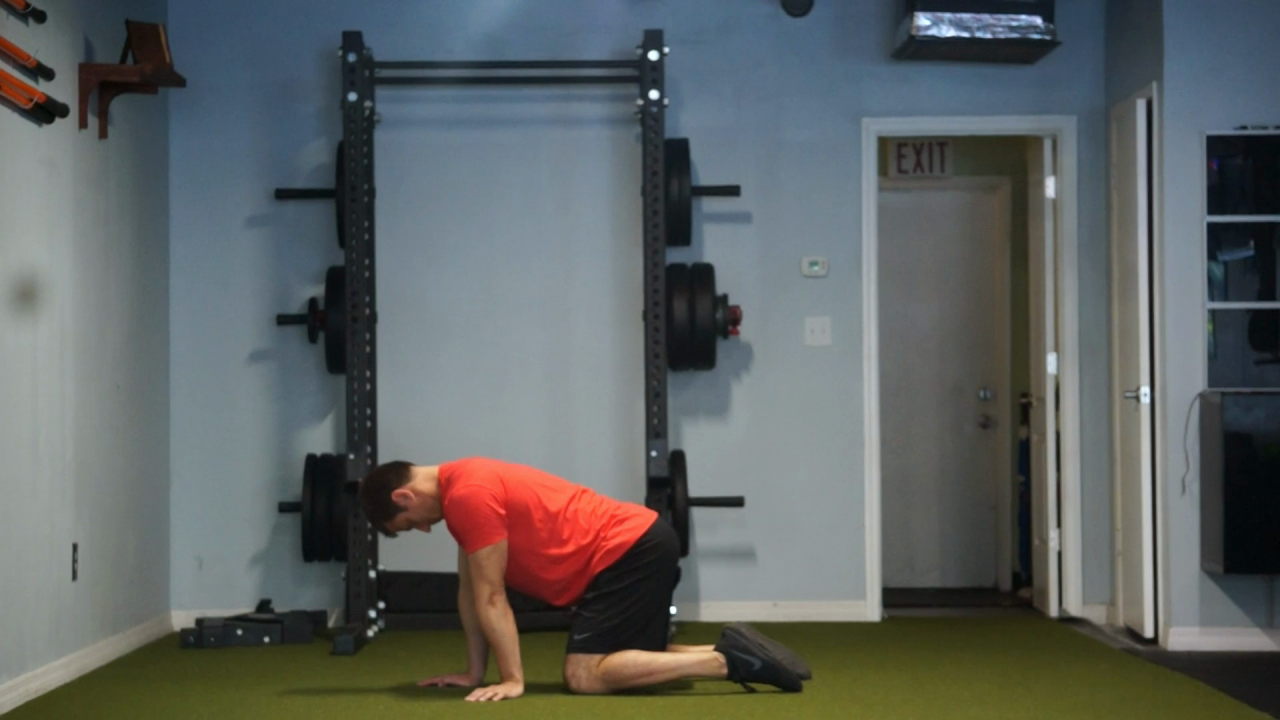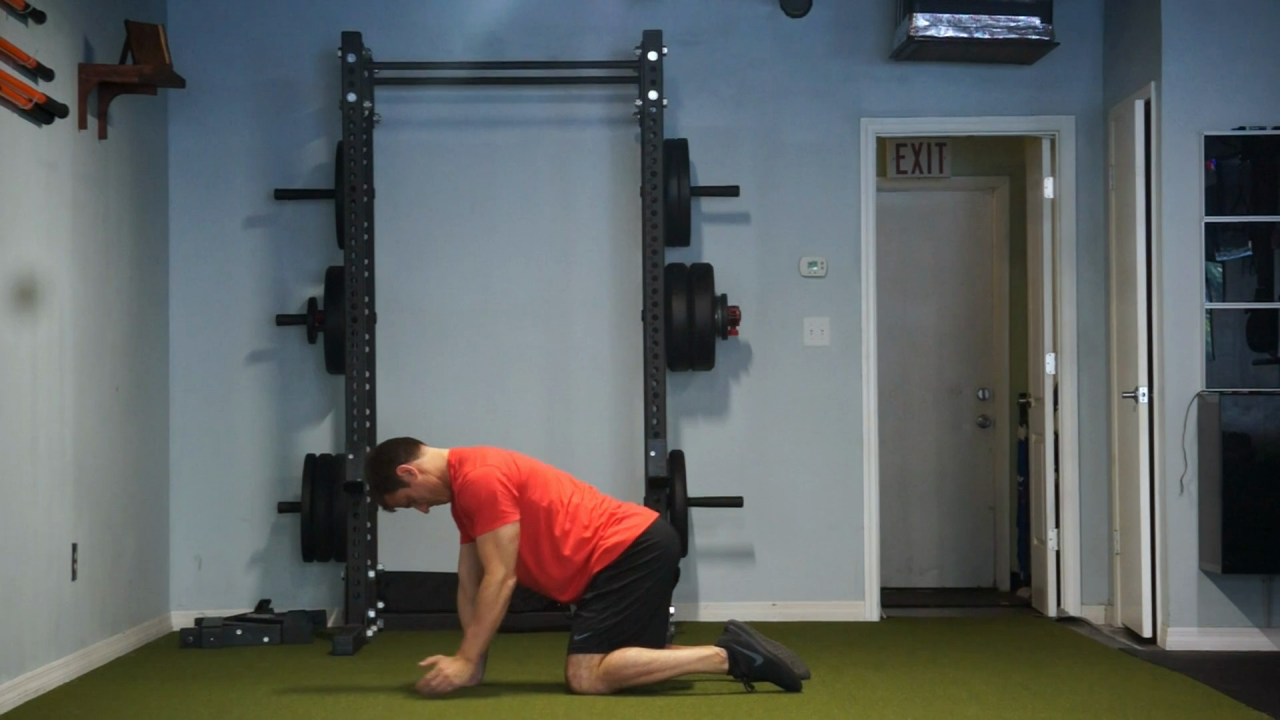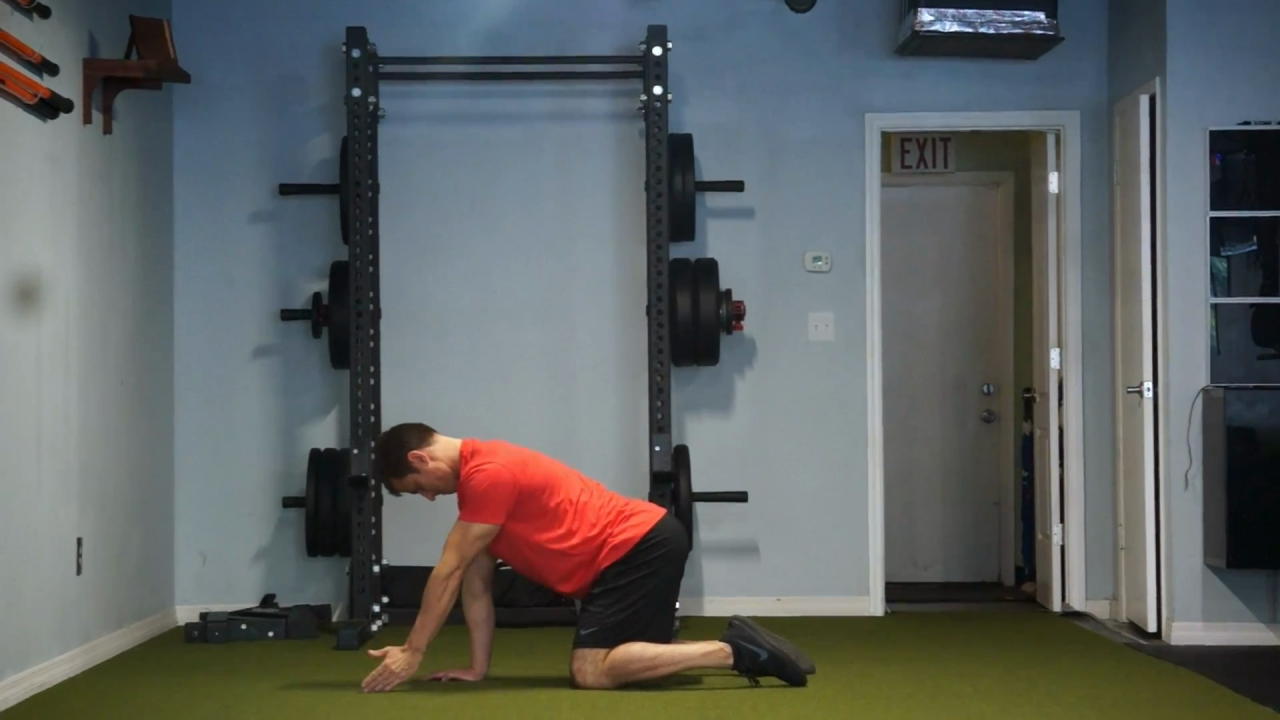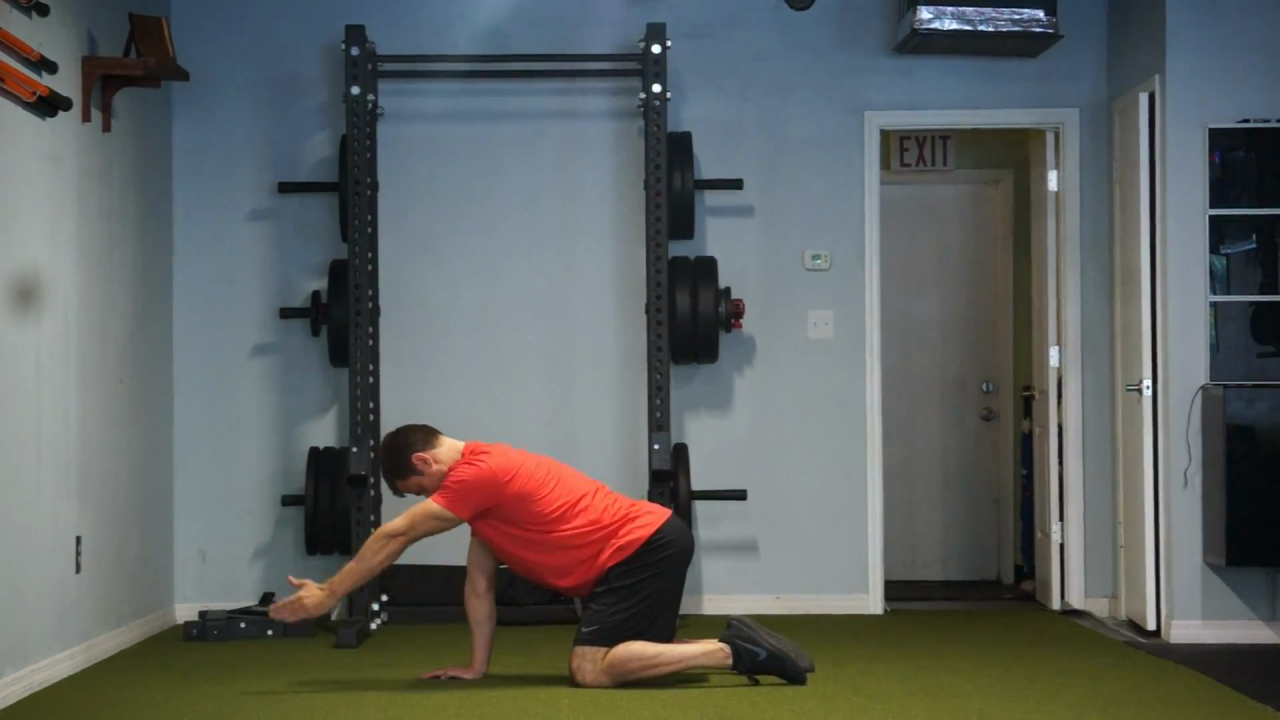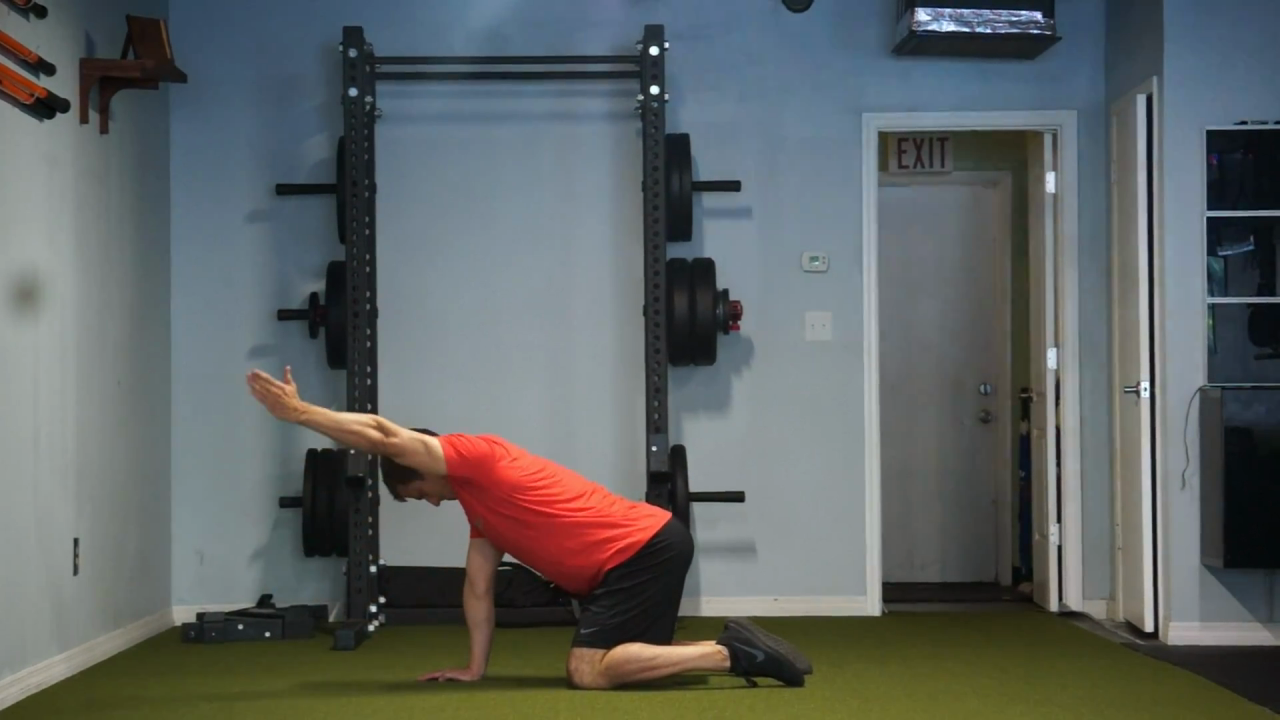
dt=1s
person 1, frame 1
left shoulder: (467, 497)
right shoulder: (463, 488)
left elbow: (491, 598)
right elbow: (470, 591)
left wrist: (512, 679)
right wrist: (474, 672)
left hip: (631, 549)
right hip: (642, 542)
left knee: (584, 674)
right knee: (626, 659)
left ankle: (727, 659)
right ankle: (729, 651)
person 1, frame 2
left shoulder: (479, 479)
right shoulder: (464, 490)
left elbow: (501, 580)
right elbow: (472, 584)
left wrist: (465, 660)
right wrist: (473, 669)
left hip: (631, 548)
right hip: (641, 544)
left knee: (586, 675)
right knee: (620, 661)
left ankle: (728, 655)
right ankle: (734, 651)
person 1, frame 3
left shoulder: (486, 474)
right shoulder: (476, 475)
left elbow: (449, 572)
right elbow: (475, 583)
left wrist: (412, 653)
right wrist: (478, 667)
left hip: (640, 545)
right hip: (648, 542)
left knee: (591, 671)
right knee: (624, 656)
left ankle: (734, 650)
right ankle: (738, 647)
person 1, frame 4
left shoulder: (477, 473)
right shoulder: (483, 478)
left elbow: (396, 536)
right elbow: (479, 583)
left wrist: (328, 594)
right wrist: (476, 664)
left hip: (646, 547)
right hip: (652, 543)
left knee: (590, 668)
right knee: (616, 655)
left ankle: (732, 652)
right ankle: (734, 643)
person 1, frame 5
left shoulder: (480, 457)
right shoulder: (476, 501)
left elbow: (383, 436)
right elbow: (478, 589)
left wrist: (299, 411)
right wrist: (474, 666)
left hip: (646, 547)
right hip: (647, 549)
left knee: (588, 669)
right knee: (616, 660)
left ankle: (731, 652)
right ankle: (733, 647)
